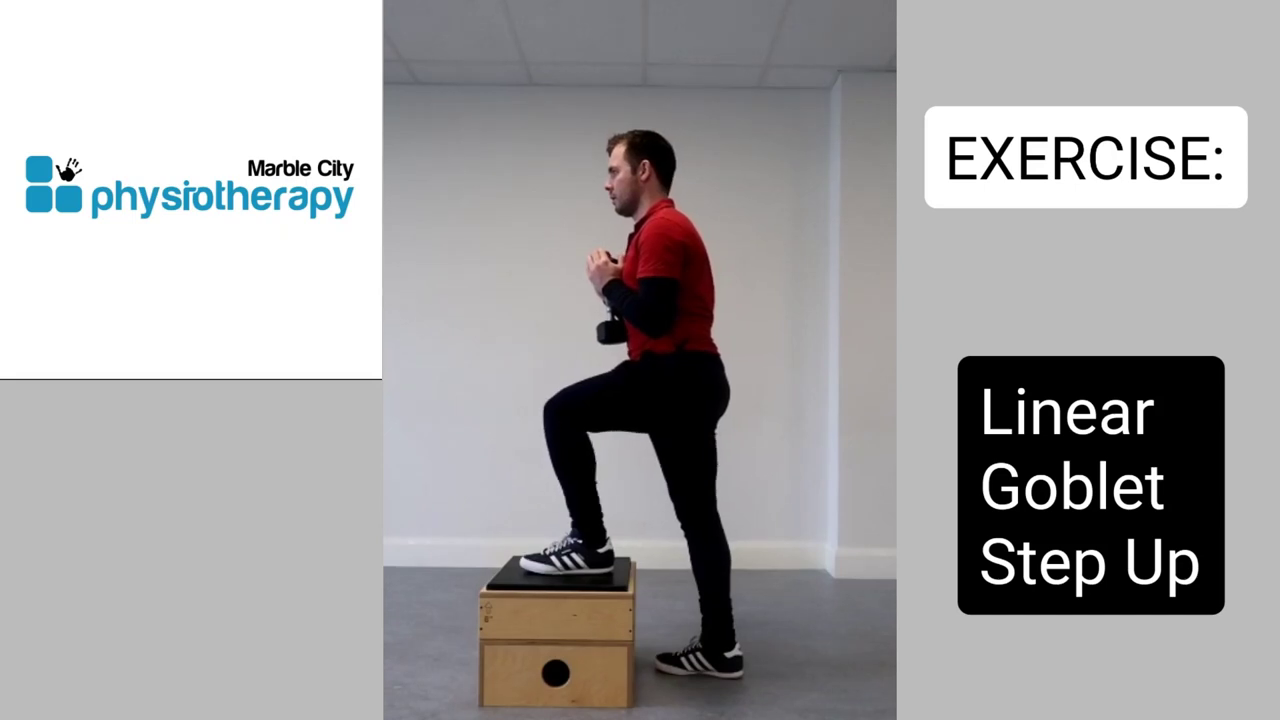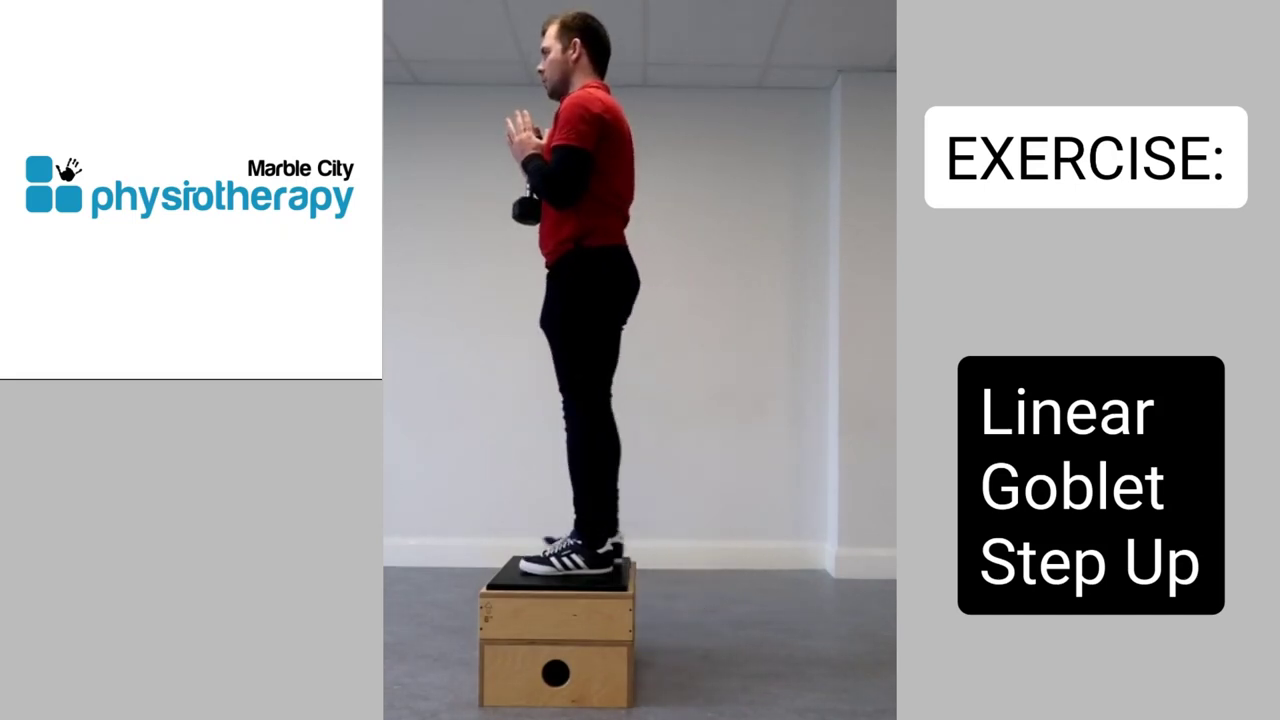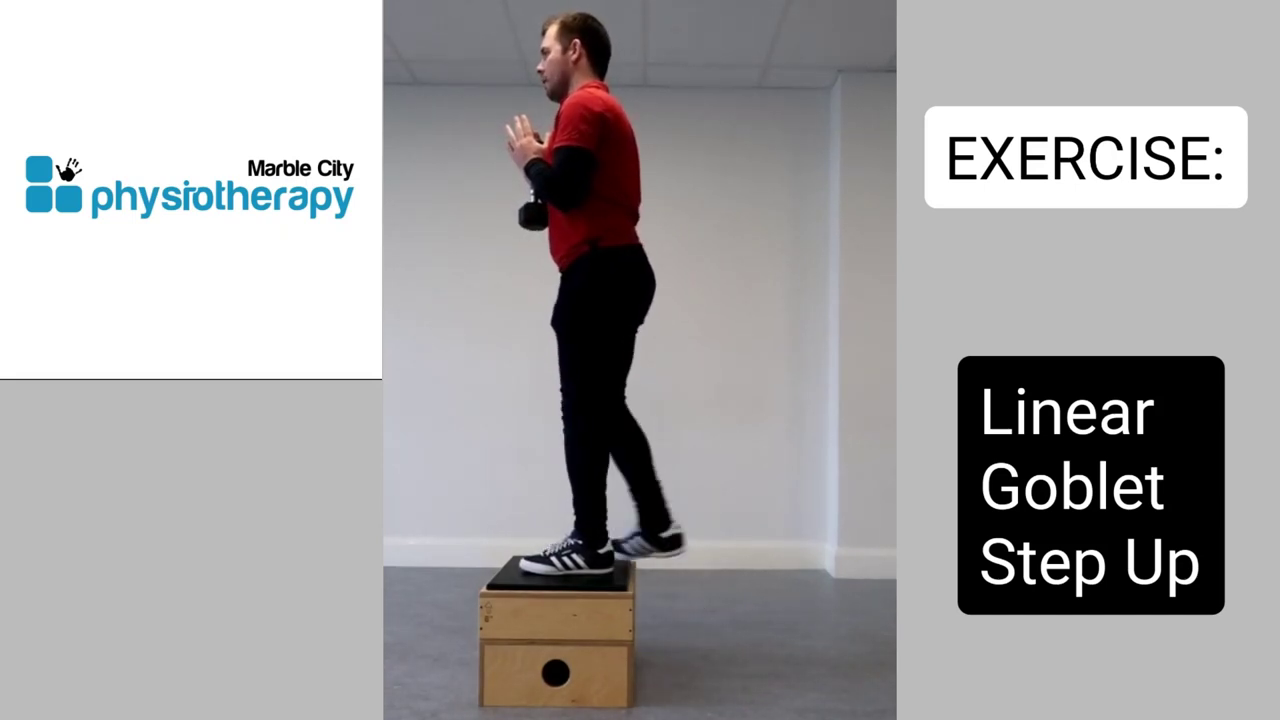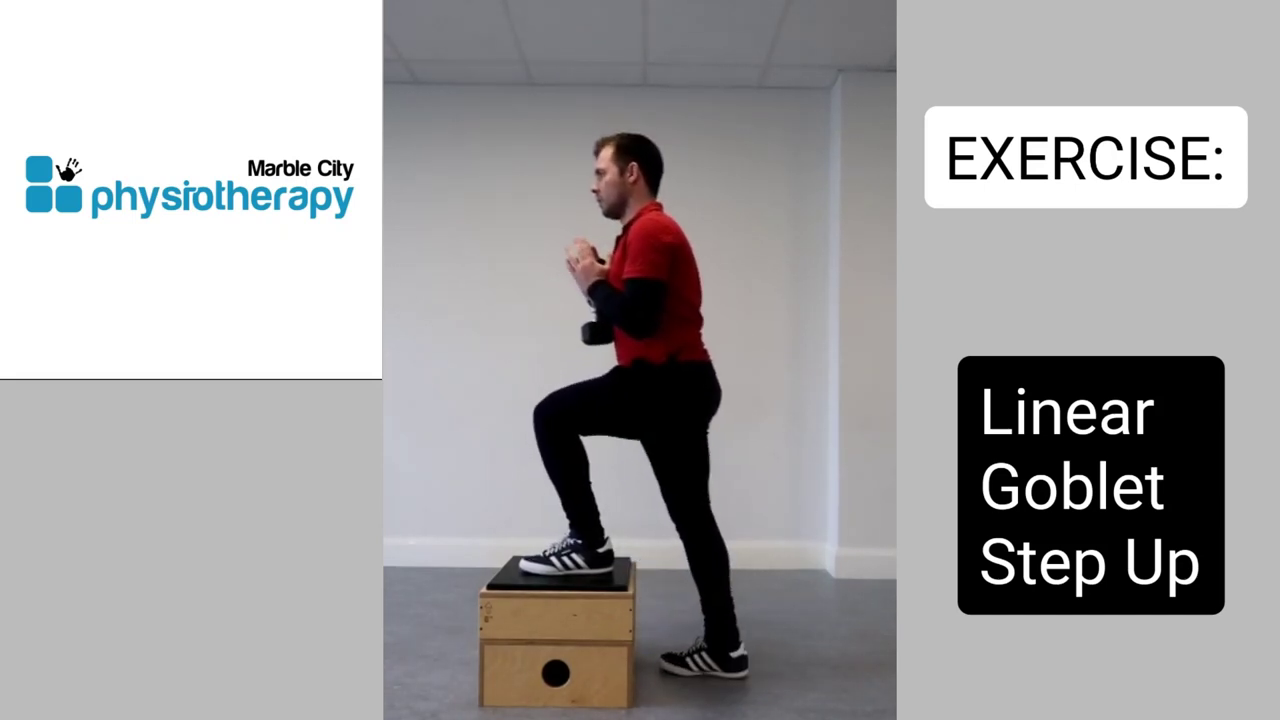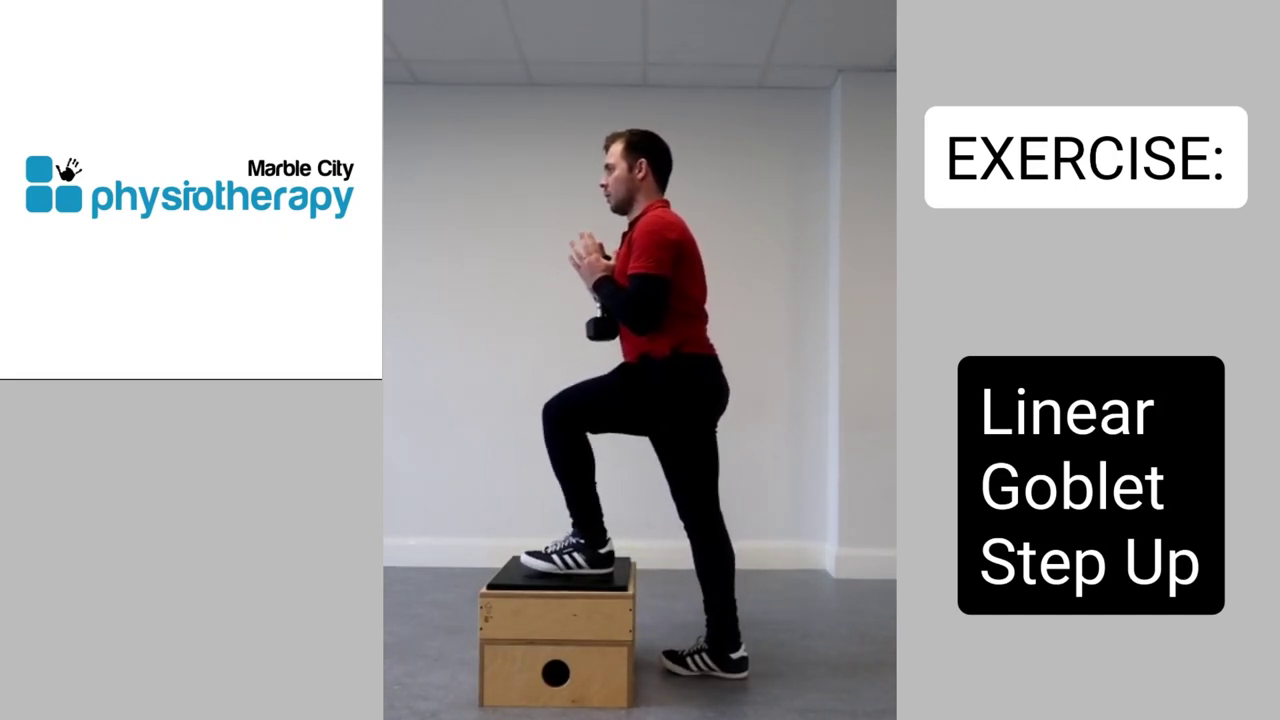
dt=1s
person 1, frame 1
left shoulder: (662, 228)
right shoulder: (659, 229)
left elbow: (653, 318)
left wrist: (608, 284)
right wrist: (618, 285)
left hip: (677, 378)
right hip: (688, 380)
left knee: (564, 413)
right knee: (696, 514)
left ankle: (588, 542)
right ankle: (719, 645)
person 1, frame 2
left shoulder: (583, 106)
right shoulder: (601, 109)
left elbow: (560, 188)
left wrist: (528, 155)
right wrist: (541, 159)
left hip: (585, 273)
right hip: (601, 271)
left knee: (583, 407)
right knee: (591, 406)
left ankle: (590, 543)
right ankle: (600, 533)
person 1, frame 3
left shoulder: (583, 107)
right shoulder: (601, 109)
left elbow: (566, 191)
left wrist: (530, 159)
right wrist: (544, 161)
left hip: (599, 276)
right hip: (616, 272)
left knee: (582, 410)
right knee: (604, 407)
left ankle: (590, 544)
right ankle: (657, 525)
person 1, frame 4
left shoulder: (650, 231)
right shoulder: (644, 232)
left elbow: (638, 321)
left wrist: (591, 283)
right wrist: (602, 282)
left hip: (668, 384)
right hip: (678, 385)
left knee: (553, 416)
right knee: (691, 517)
left ankle: (587, 543)
right ankle: (723, 646)
person 1, frame 5
left shoulder: (656, 228)
right shoulder: (651, 229)
left elbow: (642, 317)
left wrist: (597, 277)
right wrist: (608, 278)
left hip: (675, 380)
right hip: (687, 382)
left knee: (563, 415)
right knee: (700, 515)
left ankle: (590, 543)
right ankle: (724, 646)
